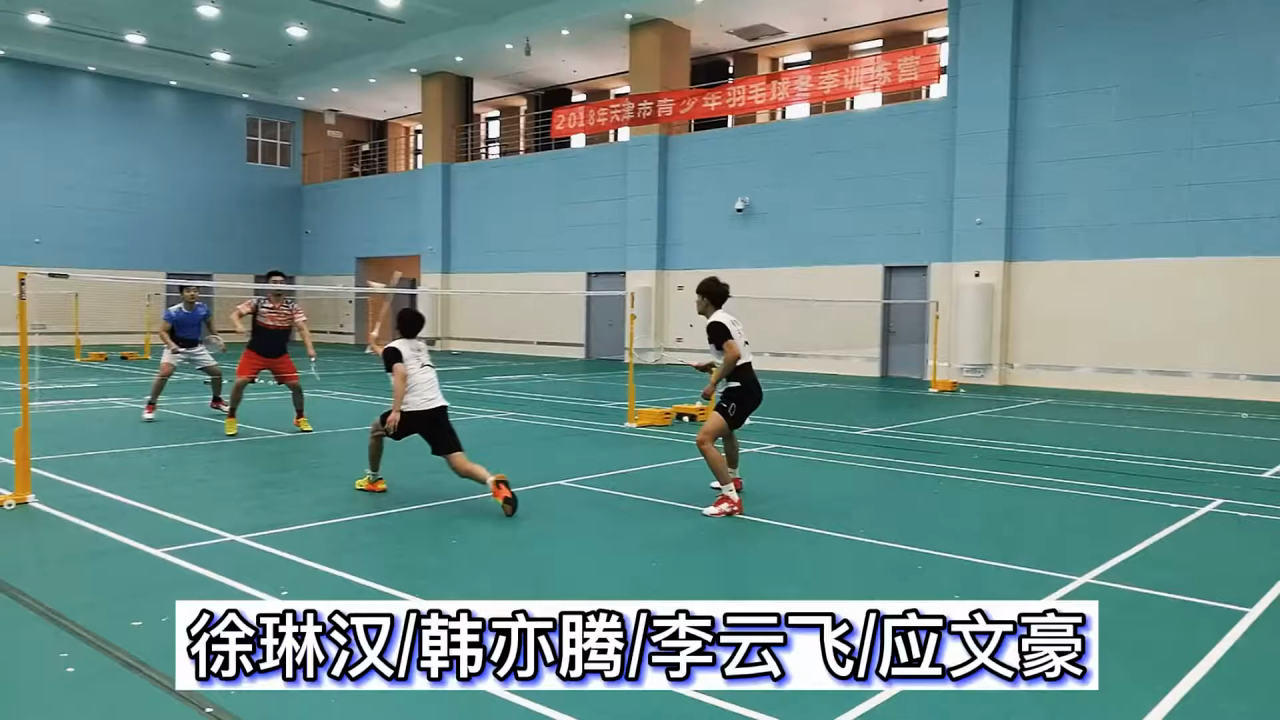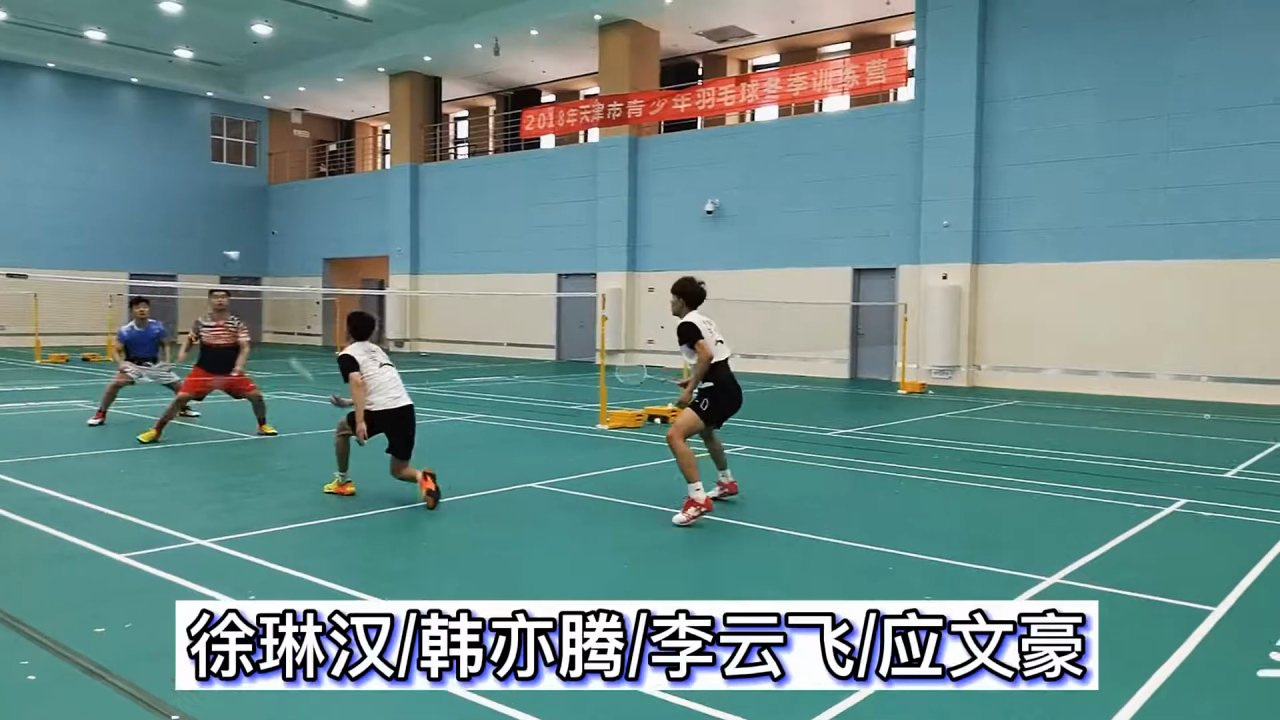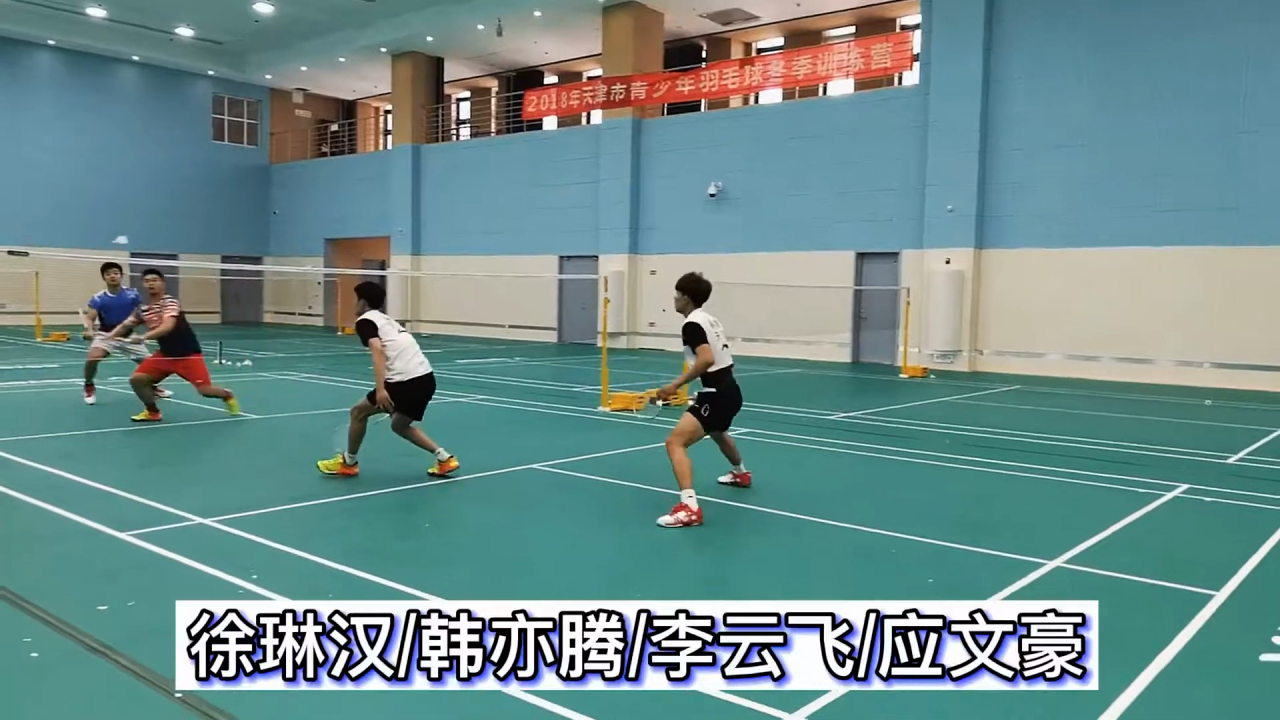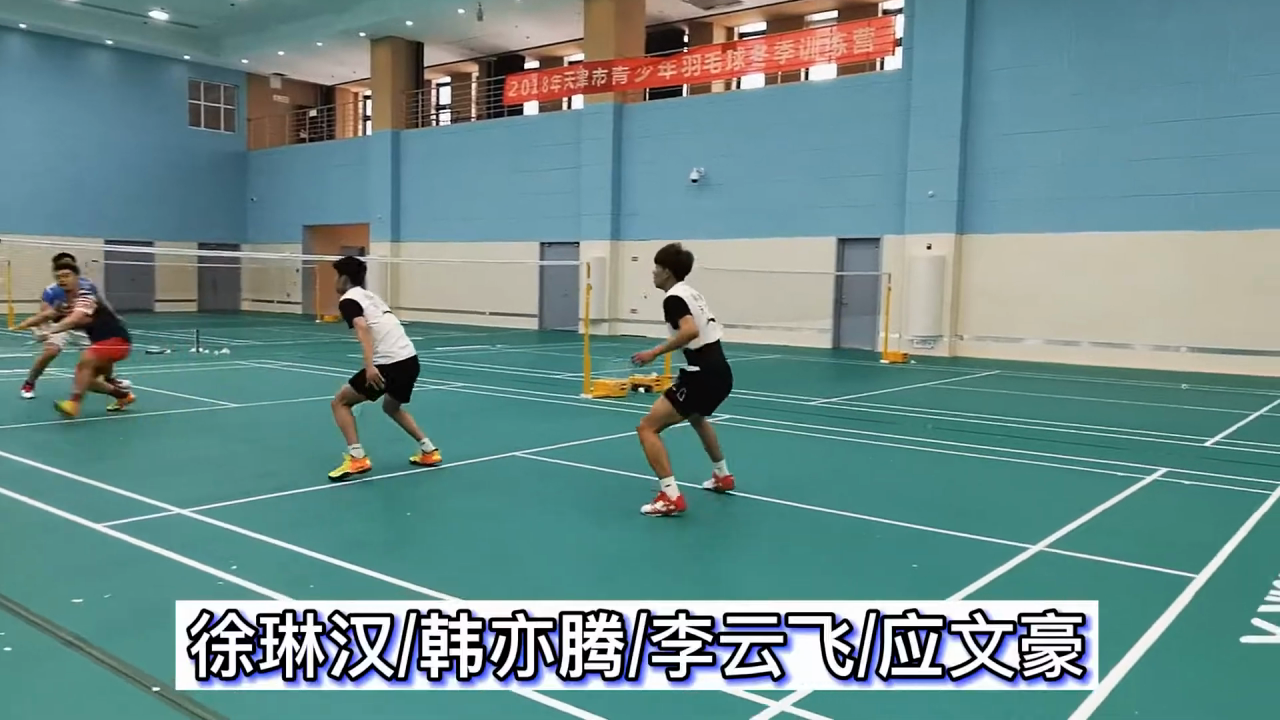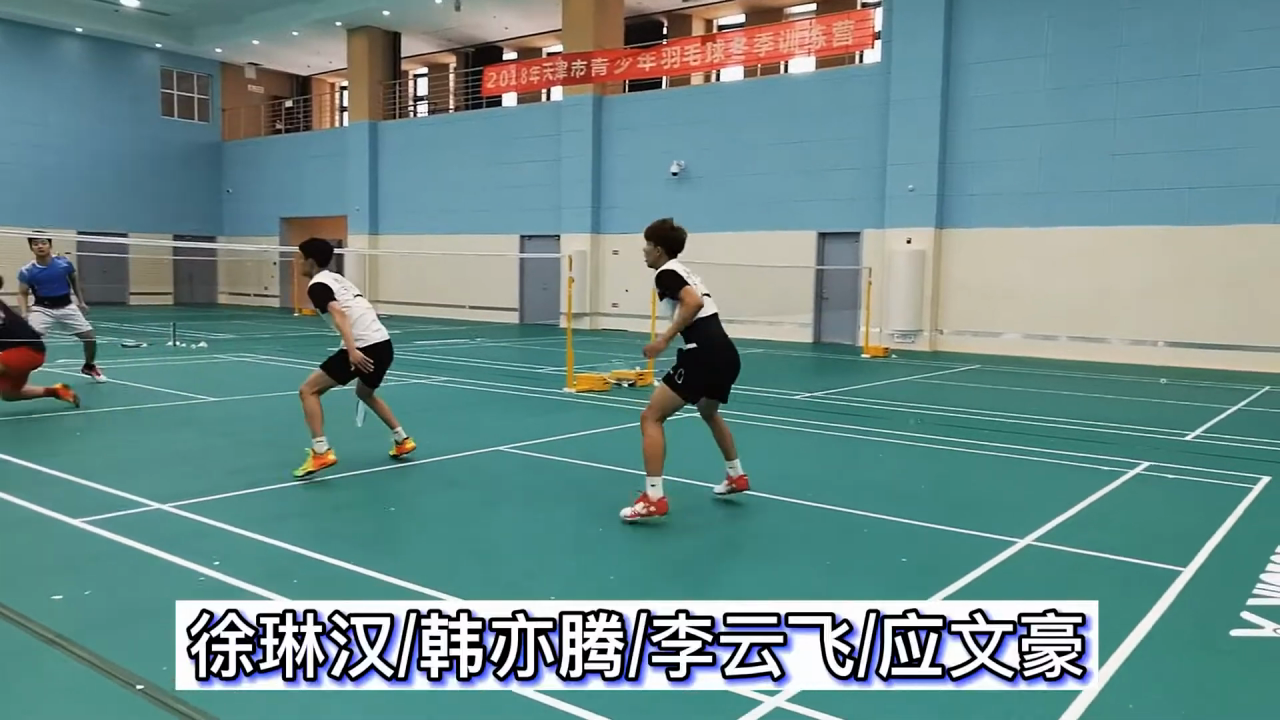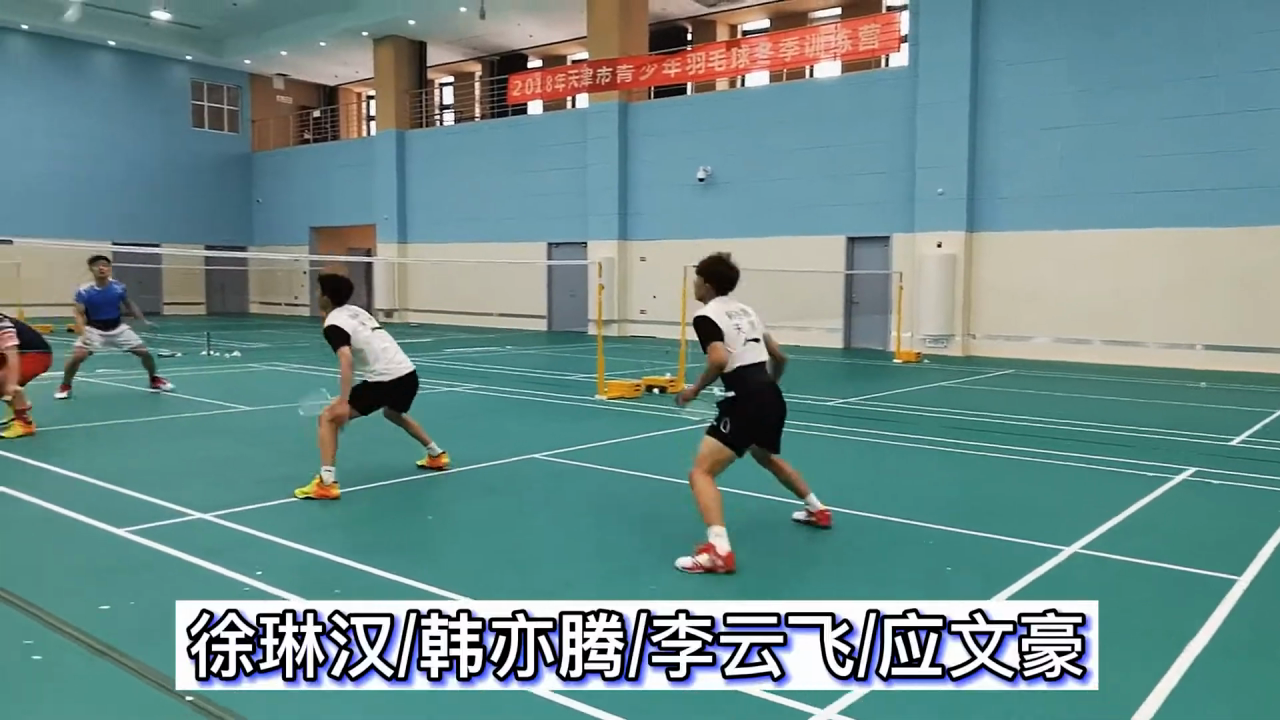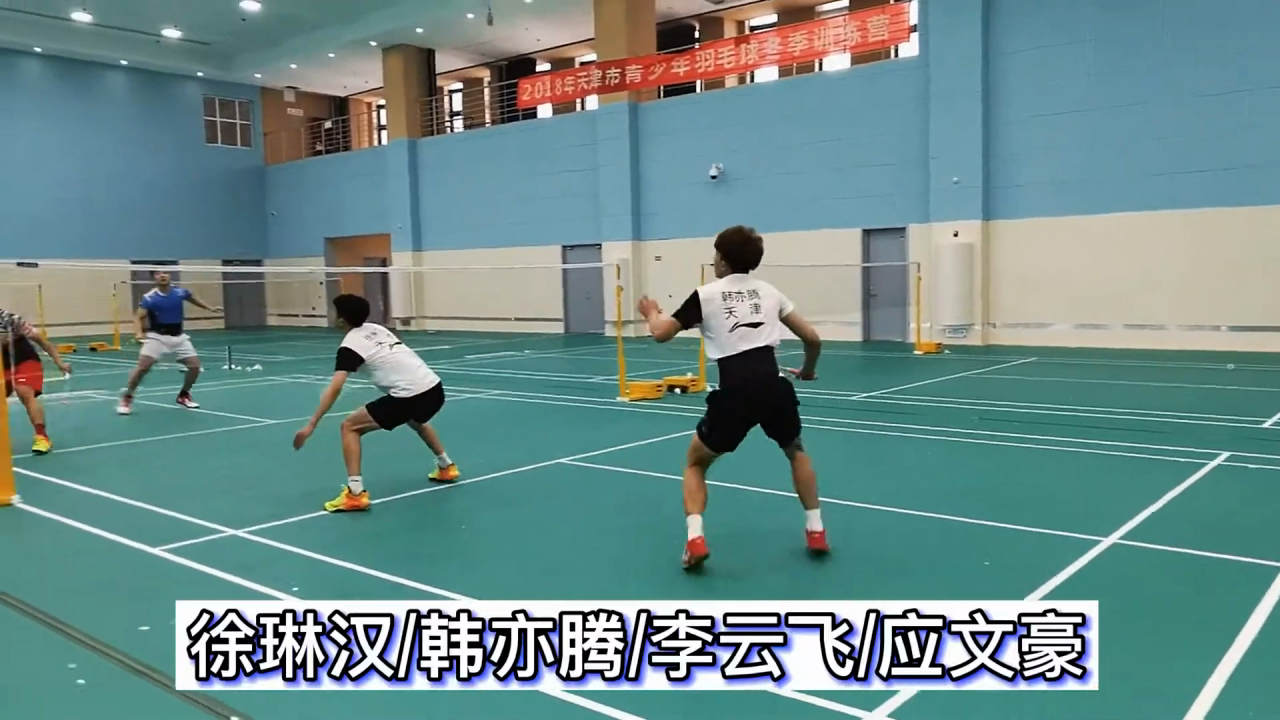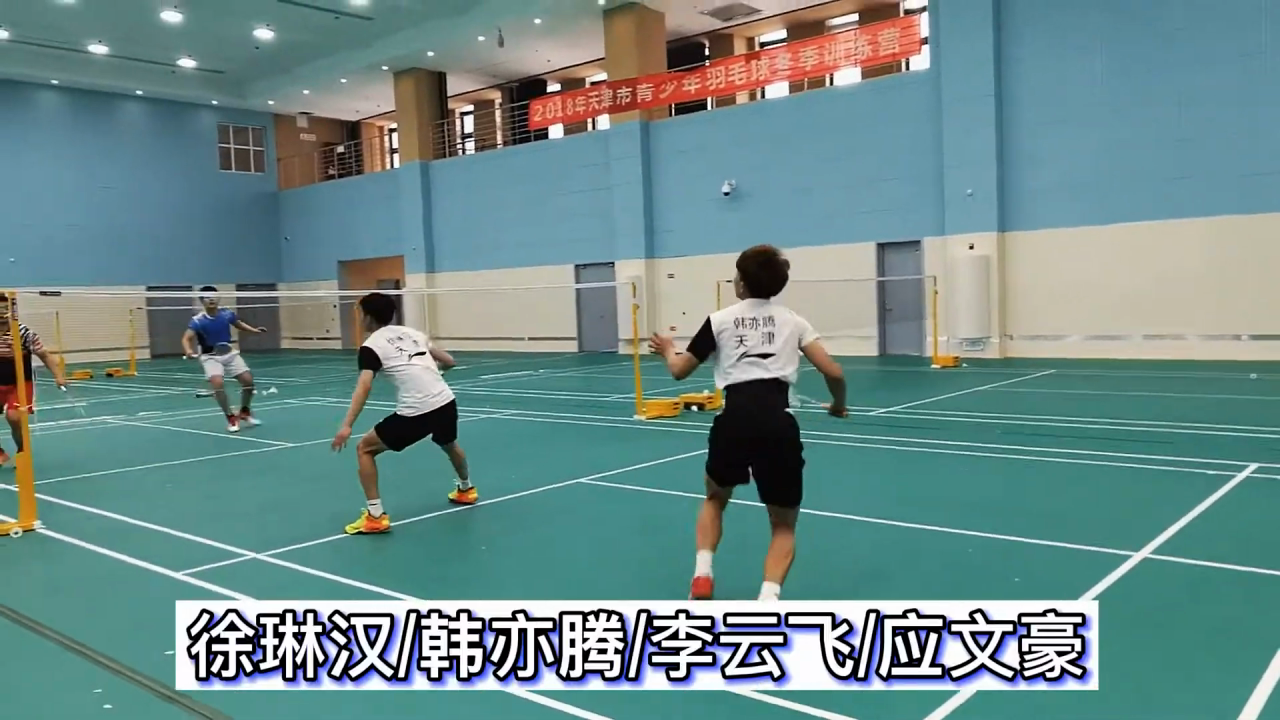
dt=0.2s
person 1, frame 1
left shoulder: (715, 324)
right shoulder: (728, 319)
left elbow: (733, 355)
left wrist: (712, 383)
right wrist: (712, 365)
left hip: (740, 391)
right hip: (749, 388)
left knee: (704, 439)
right knee: (727, 432)
left ankle: (731, 499)
right ankle: (732, 478)
person 1, frame 2
left shoulder: (686, 324)
right shoulder: (704, 320)
left elbow: (705, 355)
left wrist: (691, 388)
right wrist: (693, 380)
left hip: (717, 391)
right hip: (729, 389)
left knee: (676, 435)
right knee: (707, 433)
left ankle: (698, 498)
right ankle: (725, 483)
person 1, frame 3
left shoulder: (692, 325)
right shoulder: (710, 319)
left elbow: (706, 360)
left wrist: (677, 384)
left hip: (718, 396)
right hip: (730, 392)
left knee: (676, 441)
right knee: (716, 432)
left ankle: (690, 507)
right ankle: (740, 473)
person 1, frame 4
left shoulder: (673, 299)
right shoulder: (692, 294)
left elbow: (690, 330)
left wrist: (656, 352)
left hip: (702, 376)
right hip: (721, 373)
left knee: (647, 427)
right knee: (698, 418)
left ankle: (671, 496)
right ankle: (723, 475)
person 1, frame 5
left shoulder: (667, 273)
right shoulder: (685, 272)
left elbow: (694, 302)
left wrist: (664, 338)
left hip: (703, 354)
right hip: (726, 352)
left knee: (651, 418)
right knee: (709, 412)
left ankle: (654, 498)
right ankle: (735, 476)
person 1, frame 6
left shoulder: (706, 316)
right shoulder: (745, 311)
left elbow: (719, 360)
right elbow: (778, 355)
left wrist: (695, 389)
left hip: (745, 403)
right hip: (772, 398)
left knee: (701, 473)
right knee: (766, 457)
left ankle: (718, 549)
right ankle: (815, 509)
person 1, frame 7
left shoulder: (705, 295)
right shoulder: (770, 292)
left elbow: (662, 334)
right elbow: (812, 338)
left wrist: (651, 314)
right wrist: (809, 369)
left hip: (733, 392)
right hip: (774, 387)
left knee: (695, 465)
right knee: (796, 453)
left ankle: (695, 539)
right ankle: (815, 531)
person 1, frame 8
left shoulder: (719, 320)
right shoulder: (791, 321)
left elbow: (680, 370)
right elbow: (833, 373)
left wrist: (666, 350)
right wrist: (839, 404)
left hip: (733, 424)
right hip: (778, 427)
left knee: (714, 501)
right knee: (783, 528)
left ankle: (702, 577)
right ankle: (769, 599)
person 2, frame 1
left shoulder: (393, 348)
right shoulder: (421, 347)
left elbow: (400, 376)
left wrist: (396, 410)
right wrist: (376, 346)
left hip: (412, 412)
right hip: (438, 410)
left knee: (377, 430)
right knee: (460, 465)
left ankle: (373, 479)
right ankle: (494, 483)
person 2, frame 2
left shoulder: (346, 355)
right shoulder: (376, 350)
left elbow: (358, 384)
left wrist: (359, 420)
right wrist: (348, 402)
left hip: (383, 412)
right hip: (406, 410)
left knee: (342, 430)
right knee: (399, 471)
left ankle: (343, 482)
right ankle: (422, 477)
person 2, frame 3
left shoulder: (364, 321)
right shoulder: (386, 319)
left elbow: (378, 350)
left wrist: (380, 389)
right wrist: (387, 386)
left hip: (406, 381)
right hip: (426, 378)
left knee: (359, 412)
right knee: (400, 425)
left ankle: (347, 462)
right ankle: (444, 458)
person 2, frame 4
left shoulder: (348, 300)
right shoulder: (369, 296)
left elbow: (362, 329)
left wrist: (369, 366)
left hip: (390, 364)
right hip: (410, 359)
left knee: (339, 402)
right knee: (391, 407)
left ankle: (358, 458)
right ankle: (429, 451)
person 2, frame 5
left shoulder: (317, 286)
right shoulder: (337, 279)
left elbow: (339, 314)
left wrist: (352, 349)
left hip: (362, 348)
right hip: (383, 343)
left knee: (308, 391)
right knee: (365, 393)
left ankle: (321, 452)
right ankle: (402, 441)
person 2, frame 6
left shoulder: (333, 324)
right shoulder: (357, 312)
left elbow: (347, 360)
left wrist: (344, 402)
left hip: (387, 380)
right hip: (409, 375)
left knee: (328, 417)
right knee: (393, 414)
left ankle: (327, 482)
right ankle: (436, 455)
person 2, frame 7
left shoulder: (349, 346)
right shoulder: (378, 329)
left elbow: (335, 387)
left wrist: (311, 425)
left hip: (409, 396)
right hip: (434, 389)
left knee: (350, 427)
right knee: (417, 421)
left ankle: (356, 494)
right ankle: (446, 466)
person 2, frame 8
left shoulder: (371, 346)
right shoulder: (413, 334)
left elbow: (363, 386)
right elbow: (449, 362)
left wrist: (346, 425)
left hip: (416, 413)
right hip: (447, 405)
left knee: (365, 449)
right knee: (448, 444)
left ankle: (375, 516)
right ankle: (466, 489)
